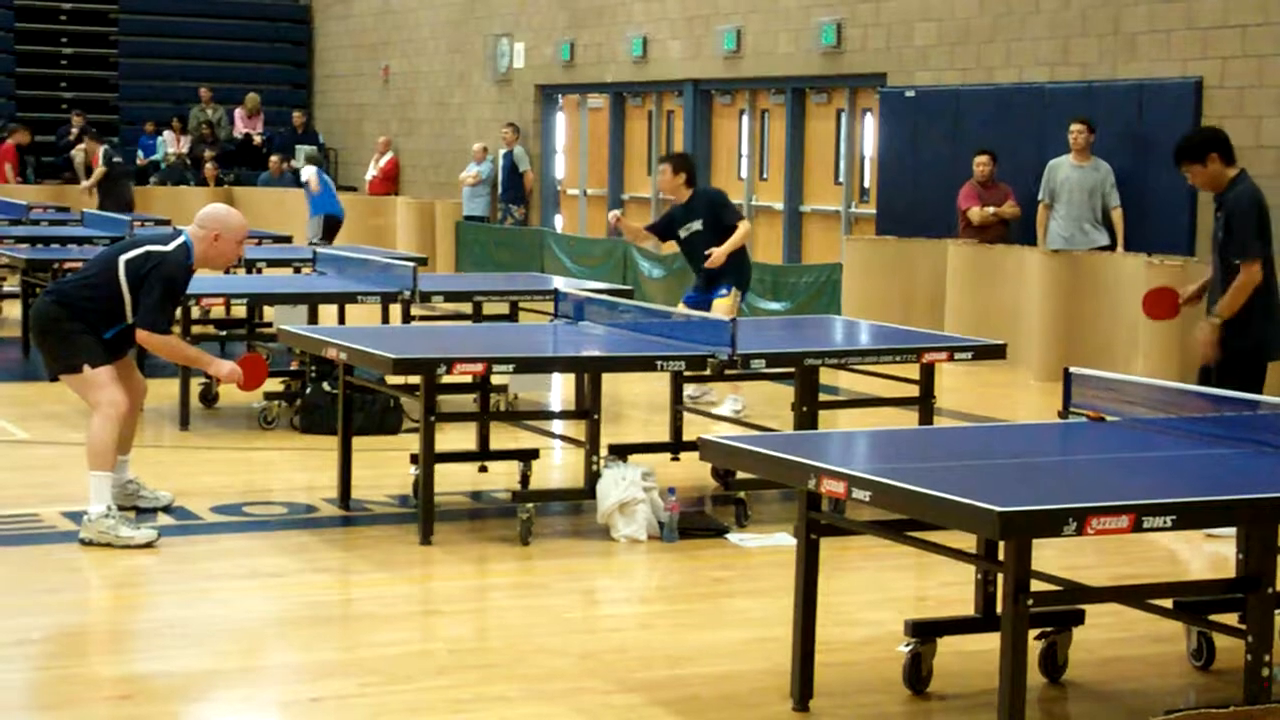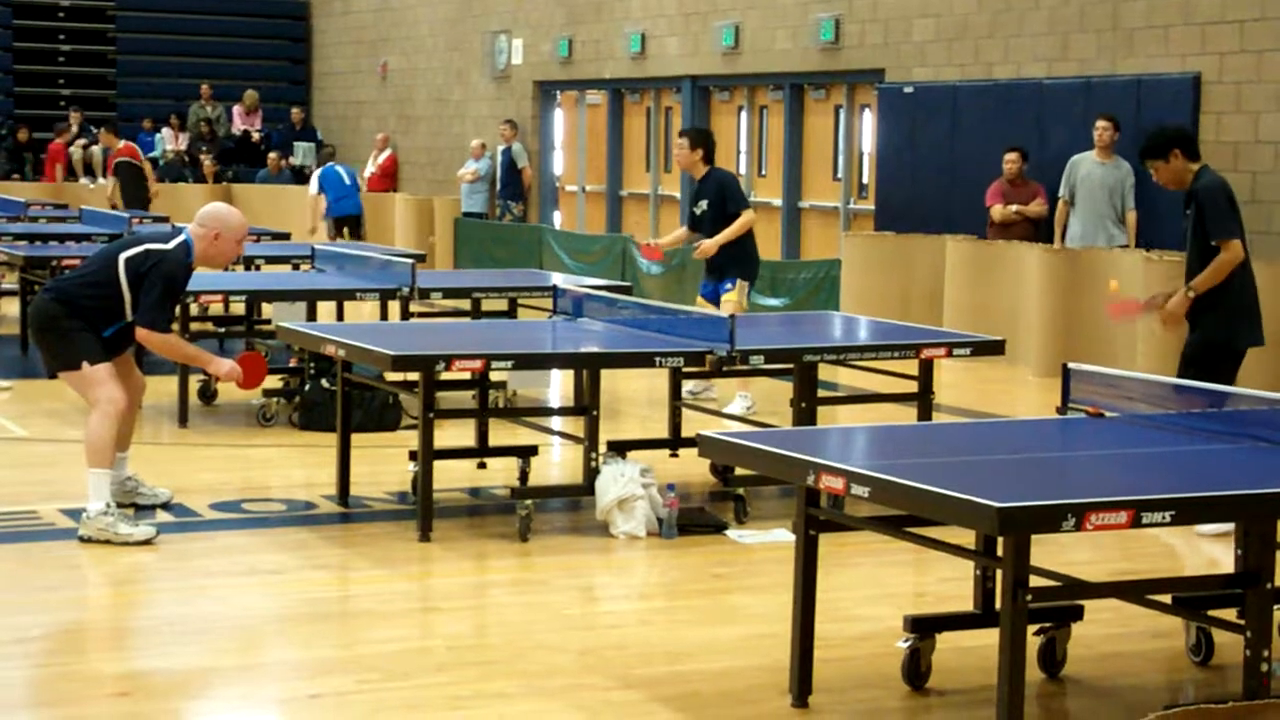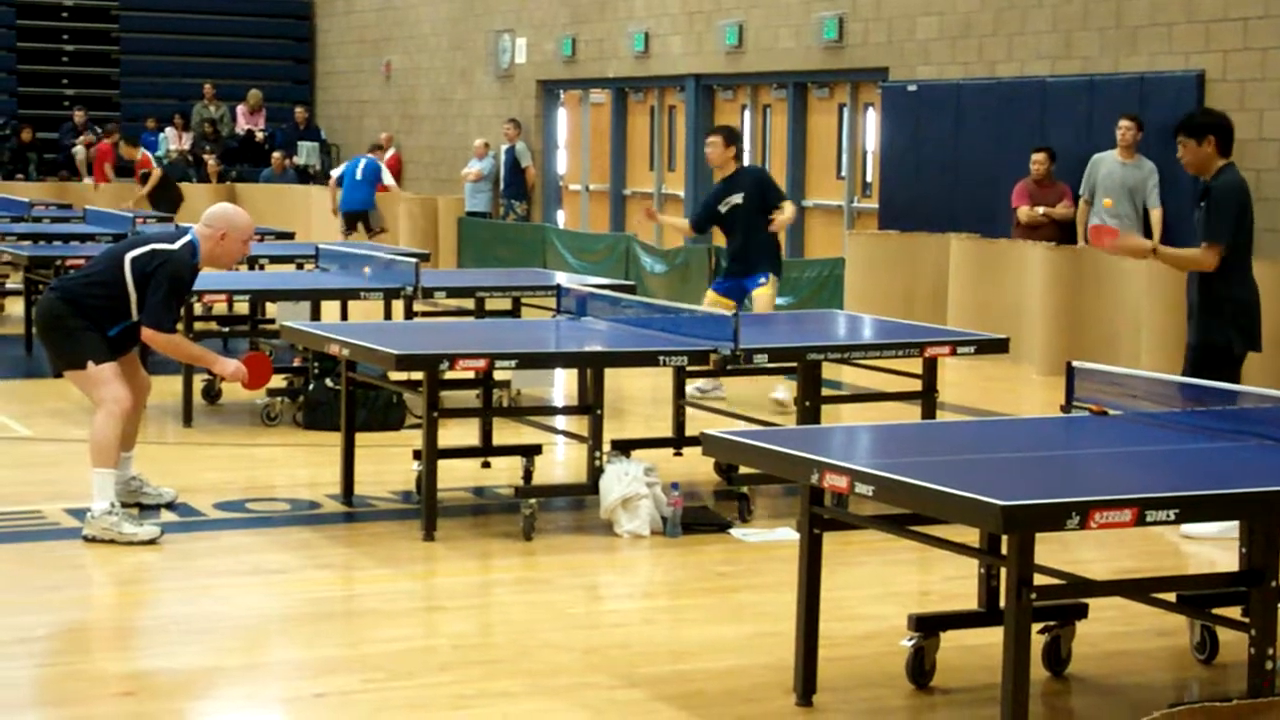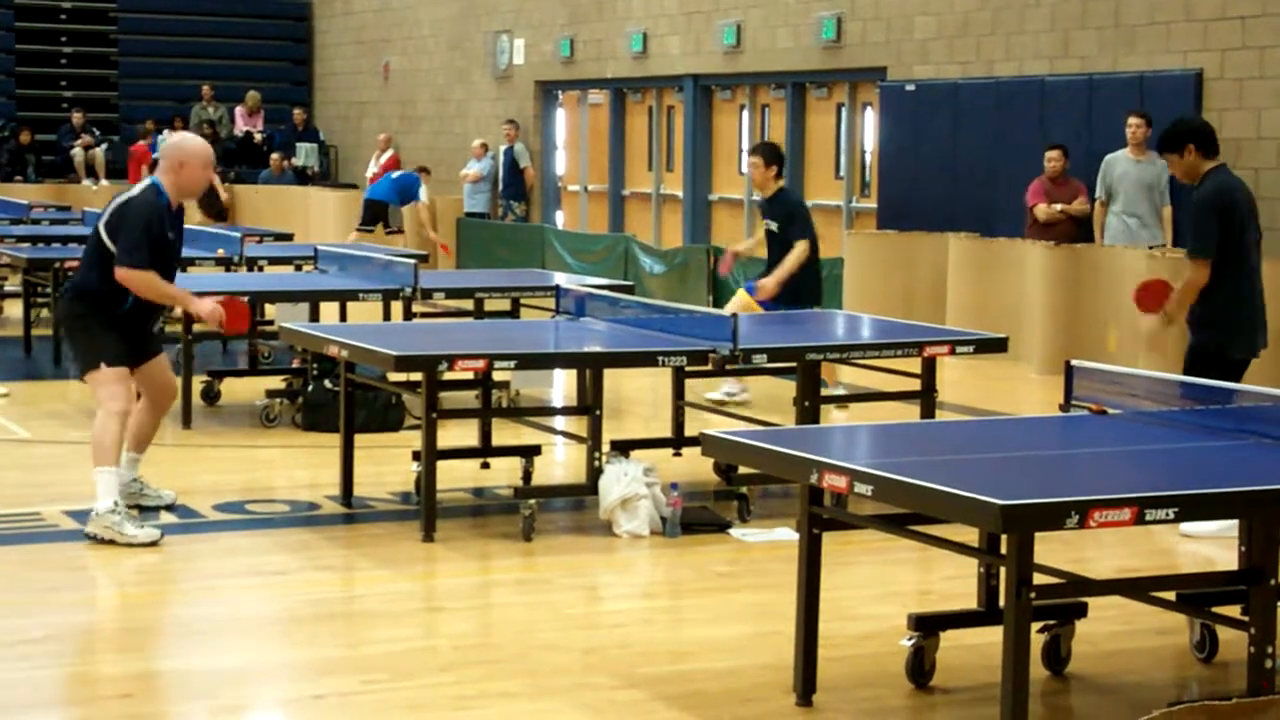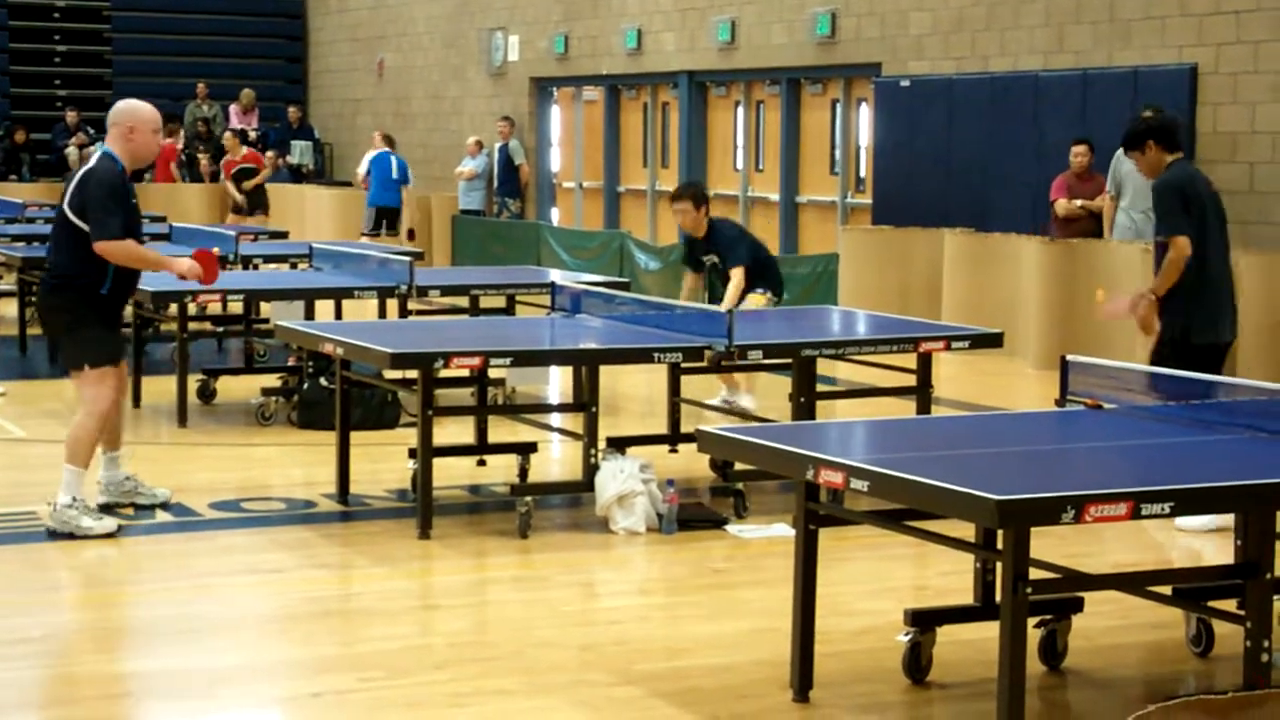
dt=0.5s
person 1, frame 1
left shoulder: (1243, 200)
right shoulder: (1228, 197)
left wrist: (1213, 320)
right wrist: (1202, 287)
left hip: (1246, 332)
right hip: (1228, 329)
person 1, frame 2
left shoulder: (1210, 189)
right shoulder: (1199, 192)
left elbow: (1233, 253)
left wrist: (1186, 296)
right wrist: (1176, 294)
left hip: (1223, 323)
right hip: (1211, 322)
person 1, frame 3
left shoulder: (1227, 188)
right shoulder: (1216, 187)
left elbow: (1209, 259)
left wrist: (1151, 250)
right wrist: (1156, 250)
left hip: (1224, 322)
right hip: (1213, 321)
person 1, frame 4
left shoulder: (1205, 196)
right shoulder: (1237, 189)
left elbow: (1200, 272)
left wrist: (1167, 315)
right wrist: (1186, 297)
left hip: (1219, 327)
right hip: (1243, 323)
person 1, frame 5
left shoulder: (1168, 184)
right shoulder: (1200, 182)
left elbow: (1180, 251)
left wrist: (1152, 296)
right wrist: (1157, 292)
left hip: (1189, 318)
right hip: (1217, 316)
person 2, frame 1
left shoulder: (175, 253)
right shoulder: (170, 264)
left elbow: (148, 328)
right elbow: (149, 336)
right wrist: (210, 364)
left hip: (85, 321)
right hip: (60, 320)
left knee: (133, 392)
right knee: (112, 405)
left ankle: (121, 485)
right ankle: (99, 516)
person 2, frame 2
left shoulder: (175, 251)
right shoulder: (170, 262)
left elbow: (147, 325)
right elbow: (149, 333)
right wrist: (210, 362)
left hip: (83, 317)
right hip: (59, 316)
left knee: (132, 389)
right knee: (110, 401)
left ankle: (119, 482)
right ankle: (98, 513)
person 2, frame 3
left shoulder: (181, 251)
right shoulder: (175, 263)
right elbow: (155, 334)
right wrist: (216, 362)
left hip: (89, 316)
right hip: (66, 316)
left knee: (137, 388)
right knee: (115, 400)
left ankle: (124, 482)
right ankle: (102, 513)
person 2, frame 4
left shoulder: (171, 207)
right shoulder: (142, 206)
right elbow: (128, 273)
left wrist: (170, 306)
right wrist: (192, 304)
left hip: (129, 315)
right hip: (91, 313)
left knee: (162, 389)
right knee: (115, 402)
left ankle: (127, 481)
right ankle: (106, 511)
person 2, frame 5
left shoulder: (114, 175)
right shoulder: (102, 176)
right elbow: (108, 245)
right wrist: (170, 263)
left hip: (95, 300)
right hip: (73, 303)
left knee: (116, 388)
right knee: (99, 399)
left ankle: (115, 481)
right ankle: (66, 506)
person 3, frame 1
left shoulder: (712, 198)
right shoulder: (675, 216)
left elbow: (745, 227)
right elbow: (642, 236)
left wrist: (724, 250)
right wrist: (621, 222)
left hip: (731, 277)
right hip: (705, 281)
left ankle: (735, 399)
right ankle: (700, 388)
person 3, frame 2
left shoulder: (724, 180)
right shoulder: (698, 190)
left elbow: (748, 217)
right elbow: (690, 229)
left wrist: (715, 241)
right wrist: (660, 243)
left hip: (738, 266)
right hip: (715, 269)
left ankle: (744, 397)
right ankle: (703, 384)
person 3, frame 3
left shoulder: (756, 176)
right shoulder: (716, 194)
left elbow: (786, 205)
right elbow: (692, 228)
left wrist: (786, 217)
right wrist: (659, 218)
left hip: (763, 265)
right hip: (734, 268)
left ankle: (780, 386)
right ankle: (712, 382)
person 3, frame 4
left shoulder: (791, 203)
right shoulder: (766, 202)
left elbow: (802, 247)
left wrist: (776, 278)
right wrist: (742, 248)
left hip: (801, 284)
right hip: (769, 279)
right knee: (730, 315)
left ankle: (835, 387)
right ankle: (735, 386)
person 3, frame 5
left shoulder: (727, 234)
right shoulder: (691, 239)
left elbow: (738, 278)
right elbow: (693, 274)
left wrist: (723, 312)
left hip: (764, 284)
right hip: (731, 292)
left ankle: (746, 393)
right ankle: (732, 391)
